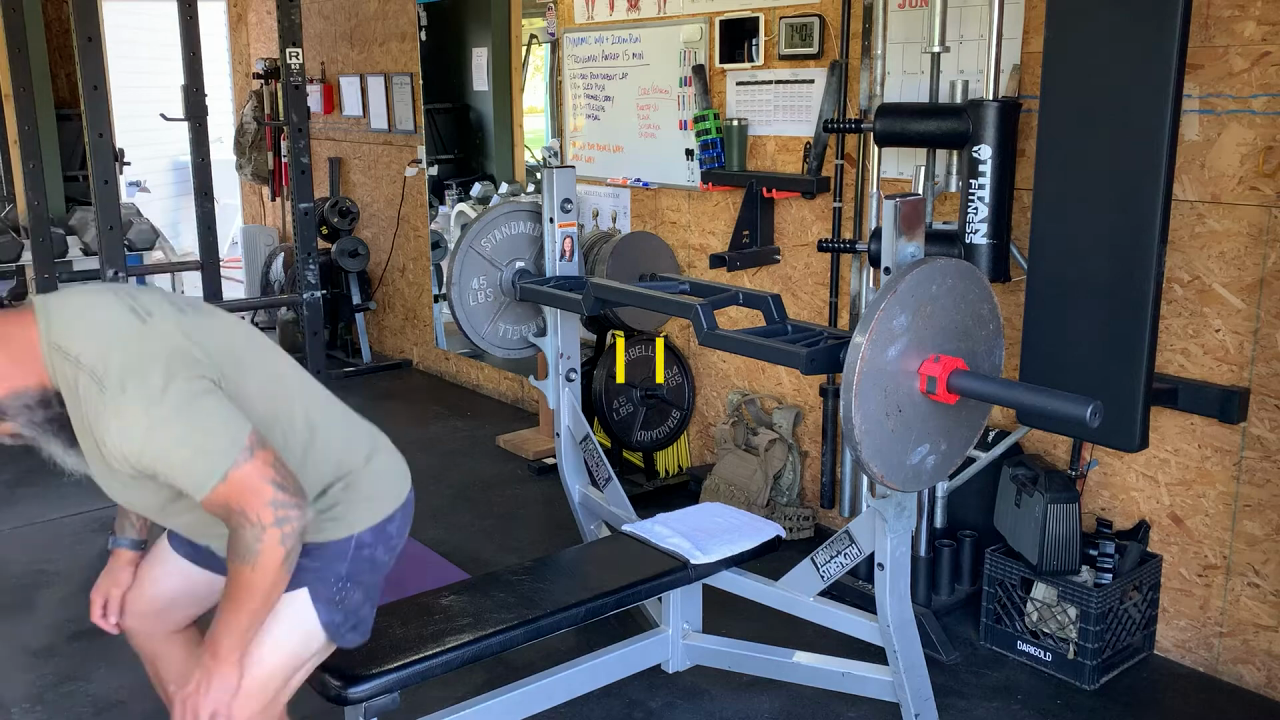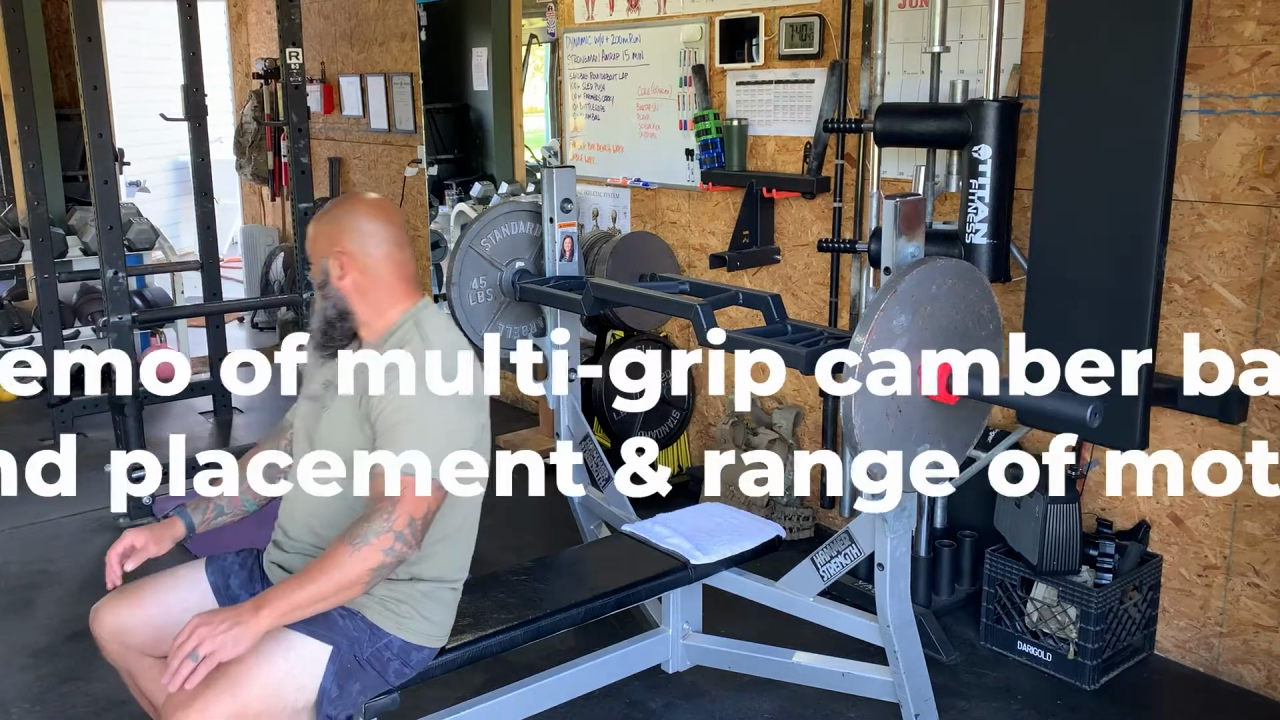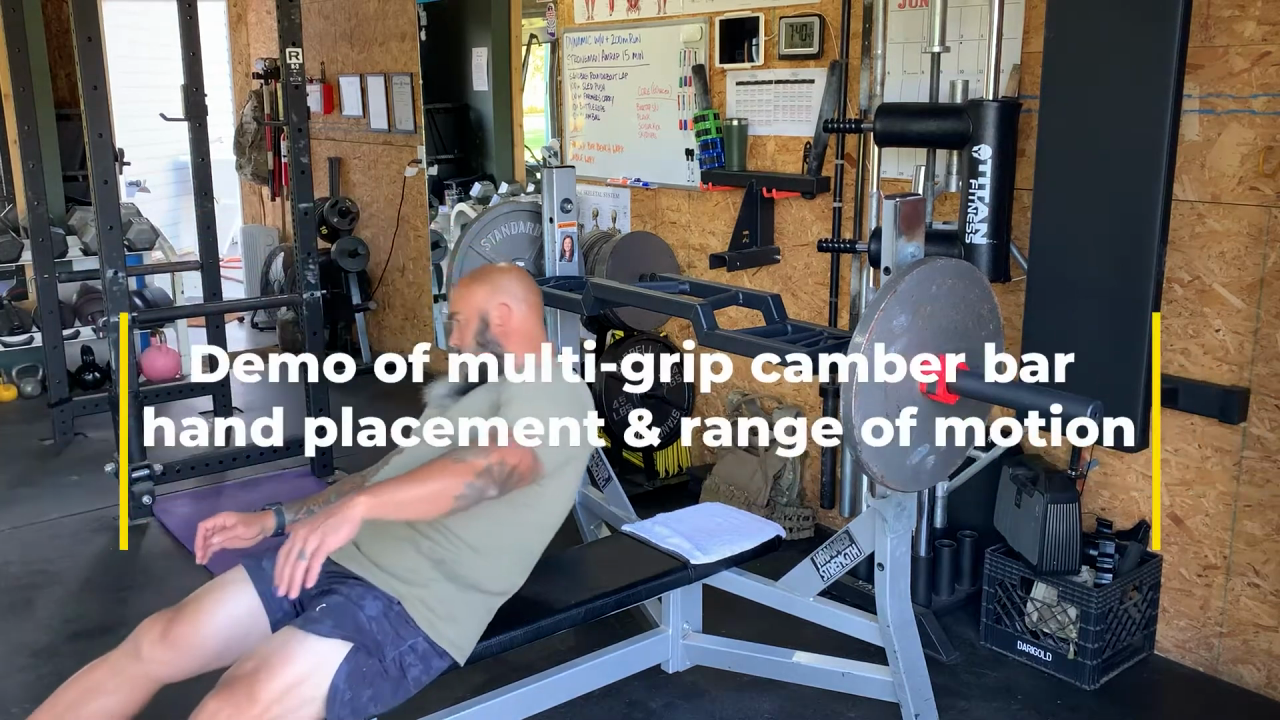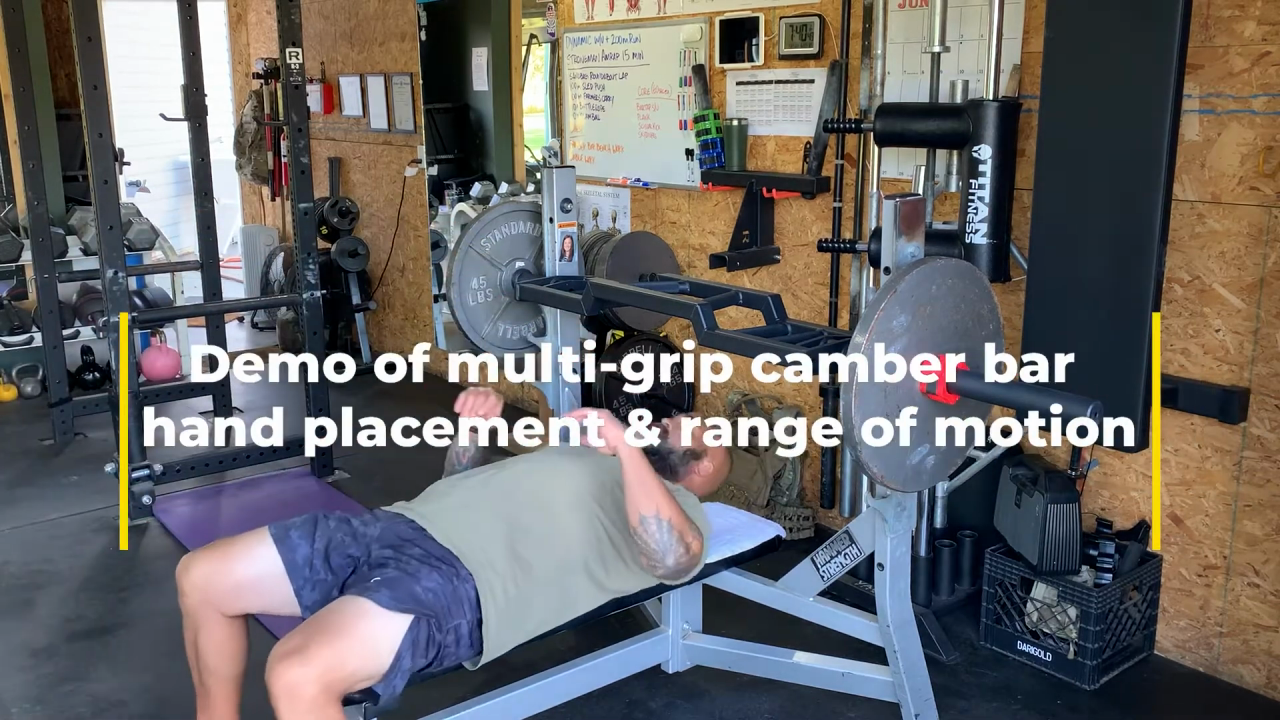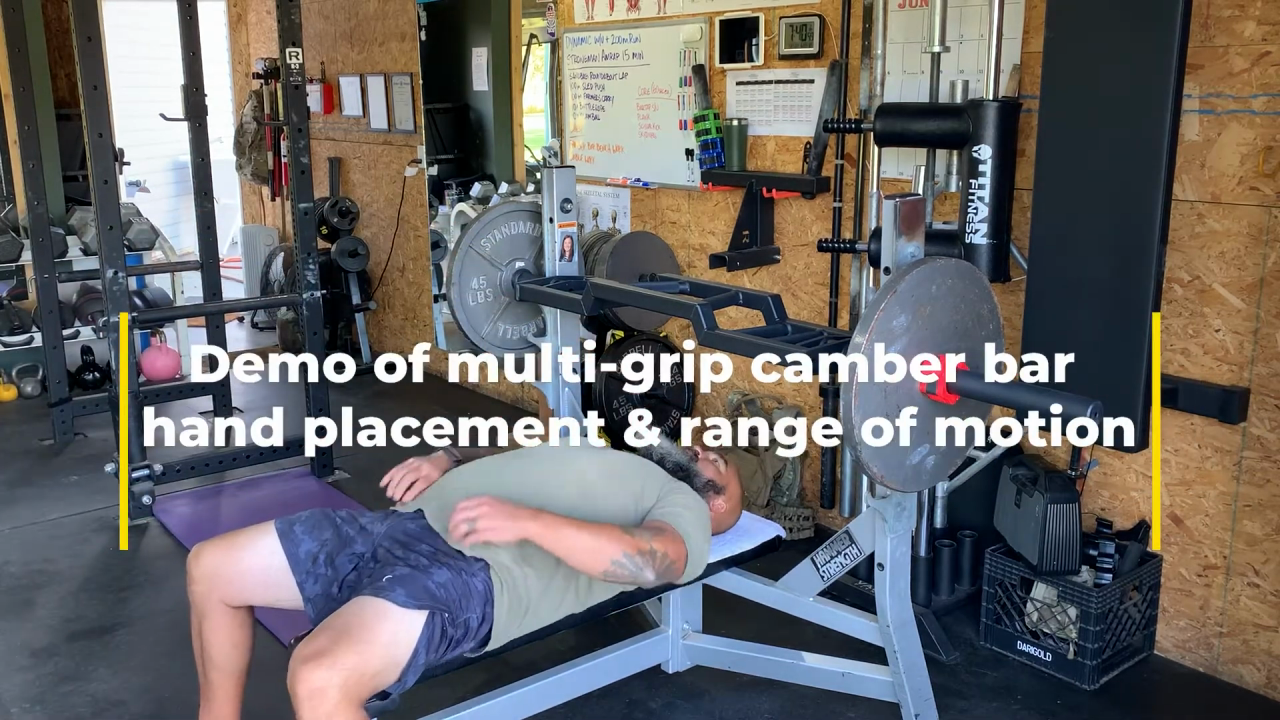
dt=1s
person 1, frame 1
left shoulder: (123, 389)
right shoulder: (70, 322)
left elbow: (274, 517)
left wrist: (219, 657)
right wrist: (124, 551)
left hip: (343, 516)
right knee: (139, 610)
person 1, frame 2
left shoulder: (427, 368)
right shoulder: (352, 348)
left elbow: (393, 532)
right elbow: (283, 450)
left wrist: (253, 617)
right wrist: (177, 523)
left hip: (378, 612)
right knee: (115, 623)
person 1, frame 3
left shoulder: (556, 398)
right shoulder: (478, 393)
left elbow: (485, 469)
right elbow: (380, 476)
left wrist: (351, 510)
right wrist: (269, 520)
left hip: (410, 609)
right hip: (342, 556)
right knee: (159, 641)
person 1, frame 4
left shoulder: (679, 510)
right shoulder: (584, 455)
left elbow: (671, 557)
right elbow: (464, 479)
left wrist: (625, 446)
left hip: (456, 580)
right hip: (399, 526)
left knee: (297, 673)
right knee: (201, 577)
person 1, frame 5
left shoulder: (684, 512)
right shoulder: (610, 465)
left elbow: (645, 559)
right elbow: (502, 463)
left wrist: (525, 524)
right wrist: (441, 463)
left hip: (467, 572)
right hip: (408, 522)
right knee: (210, 568)
